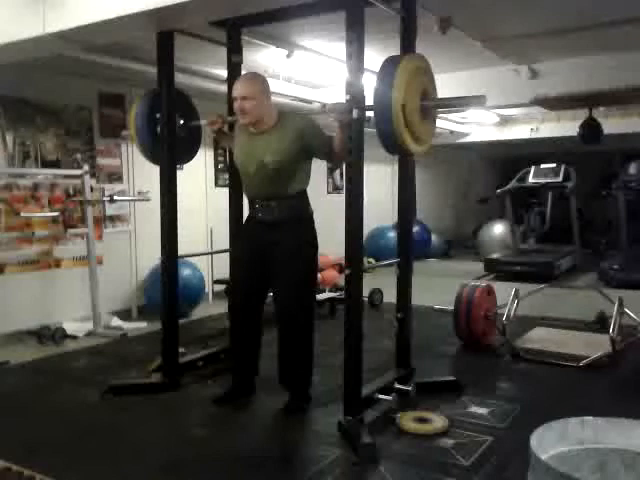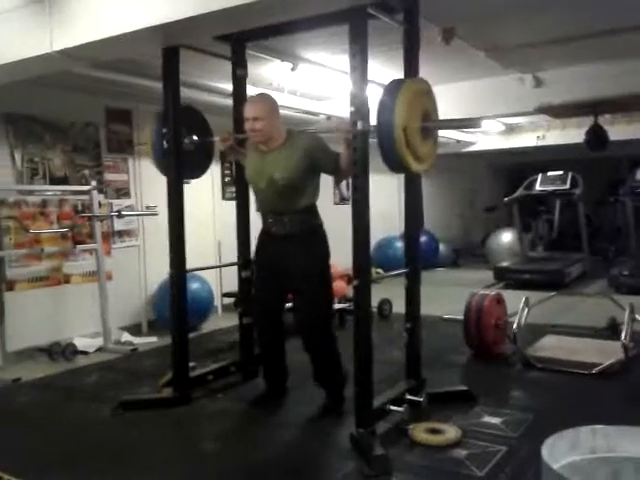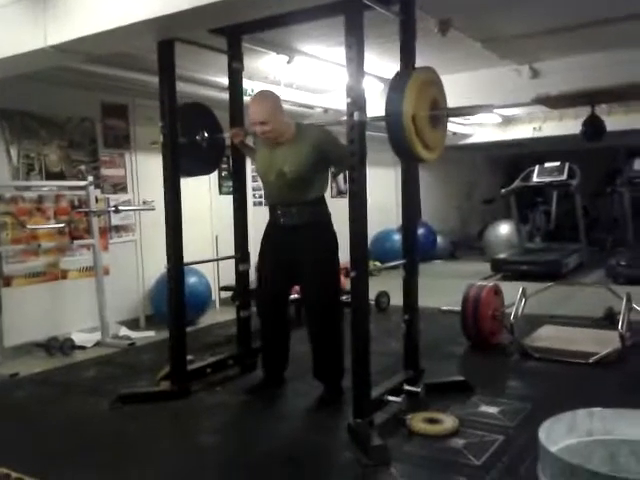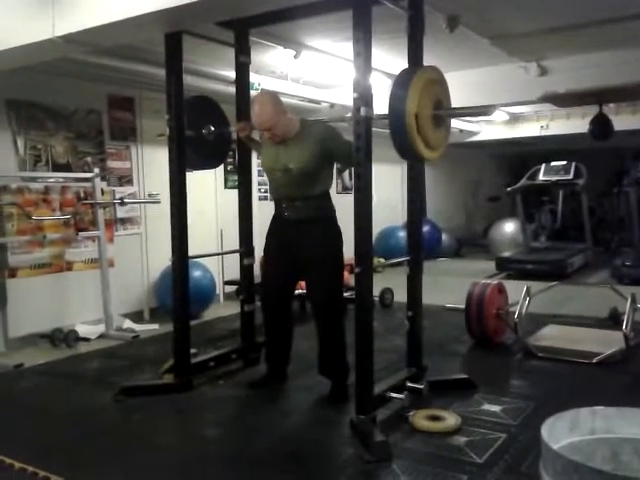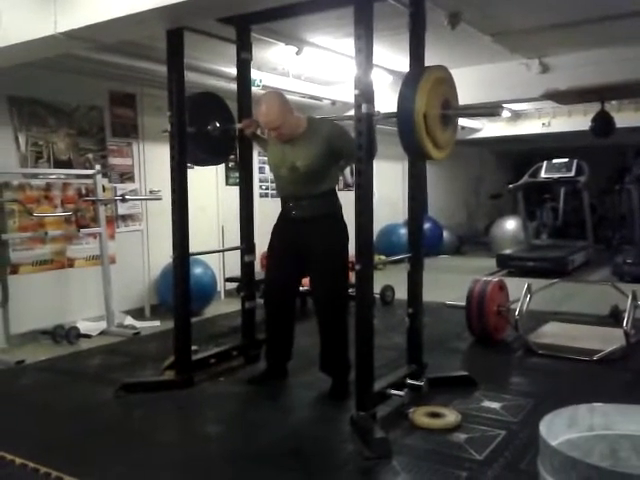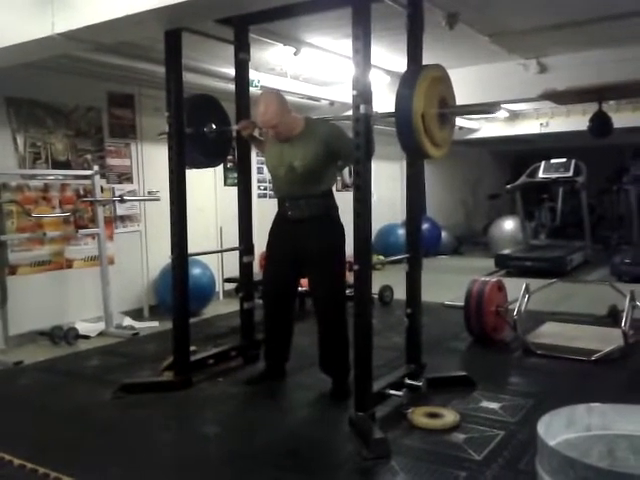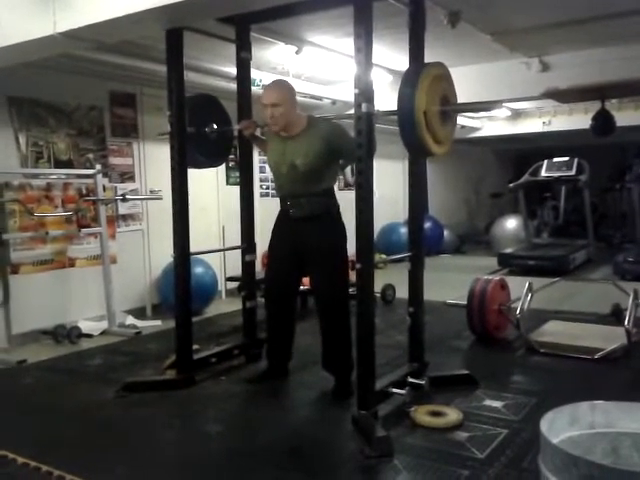
dt=0.7s
person 1, frame 1
left shoulder: (299, 127)
right shoulder: (240, 129)
left elbow: (336, 157)
left wrist: (343, 127)
right wrist: (220, 135)
left hip: (292, 225)
right hip: (255, 224)
left knee: (293, 312)
right knee: (242, 307)
left ankle: (298, 390)
right ankle: (242, 383)
person 1, frame 2
left shoulder: (307, 145)
right shoulder: (253, 147)
left elbow: (342, 171)
left wrist: (348, 145)
right wrist: (232, 151)
left hip: (305, 237)
right hip: (270, 237)
left knee: (312, 319)
right knee: (264, 316)
left ankle: (334, 390)
right ankle: (275, 385)
person 1, frame 3
left shoulder: (315, 137)
right shoulder: (261, 142)
left elbow: (349, 163)
right wrist: (241, 145)
left hip: (312, 228)
right hip: (276, 228)
left knee: (321, 309)
right knee: (268, 305)
left ankle: (332, 382)
right ankle: (273, 374)
person 1, frame 4
left shoulder: (320, 134)
right shoulder: (267, 138)
left elbow: (354, 158)
right wrist: (247, 139)
left hip: (317, 223)
right hip: (282, 223)
left knee: (326, 304)
right knee: (272, 299)
left ankle: (338, 378)
right ankle: (276, 369)
person 1, frame 5
left shoulder: (327, 132)
right shoulder: (273, 136)
left elbow: (361, 154)
right wrist: (253, 136)
left hip: (324, 221)
right hip: (288, 220)
left knee: (329, 302)
right knee: (275, 295)
left ankle: (338, 375)
right ankle: (276, 365)
person 1, frame 6
left shoulder: (324, 133)
right shoulder: (270, 136)
left elbow: (358, 155)
left wrist: (332, 169)
right wrist: (249, 137)
left hip: (321, 221)
right hip: (285, 221)
left knee: (328, 302)
right knee: (274, 296)
left ankle: (339, 376)
right ankle: (274, 365)
person 1, frame 7
left shoulder: (326, 131)
right shoulder: (273, 133)
left elbow: (360, 154)
left wrist: (334, 169)
right wrist: (252, 137)
left hip: (322, 221)
right hip: (287, 220)
left knee: (331, 301)
right knee: (276, 295)
left ankle: (341, 375)
right ankle: (277, 364)
